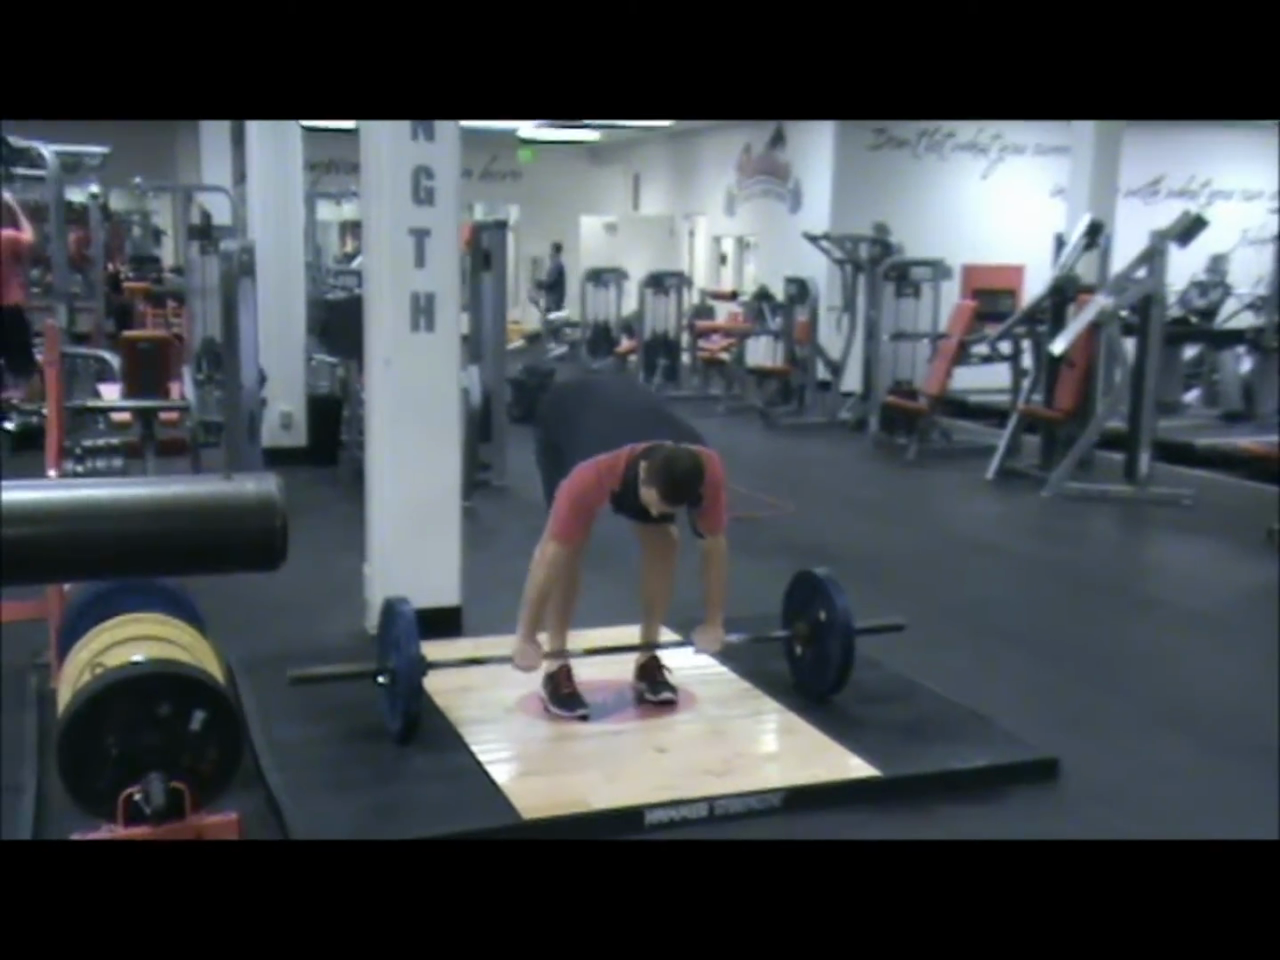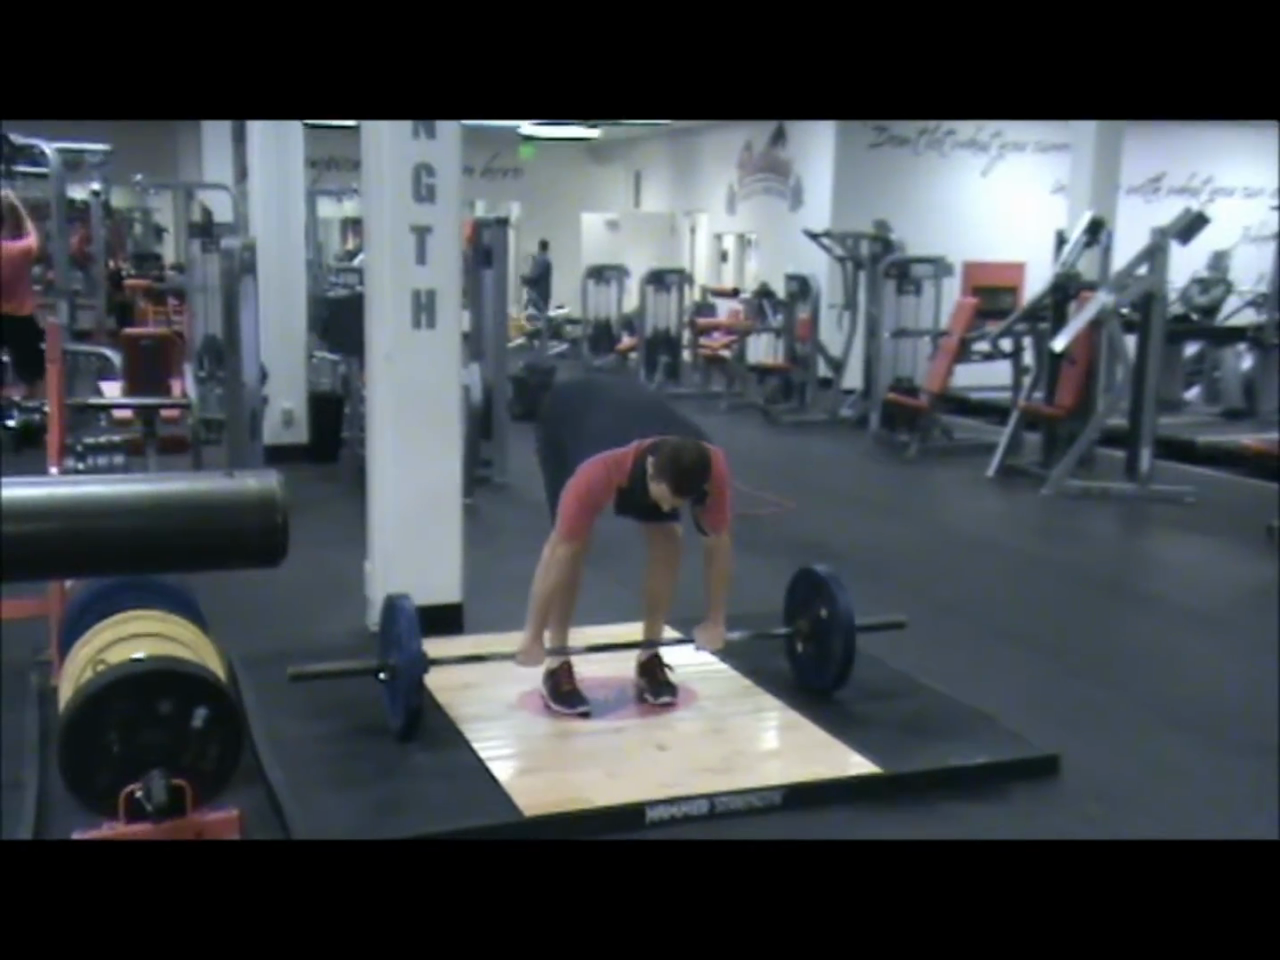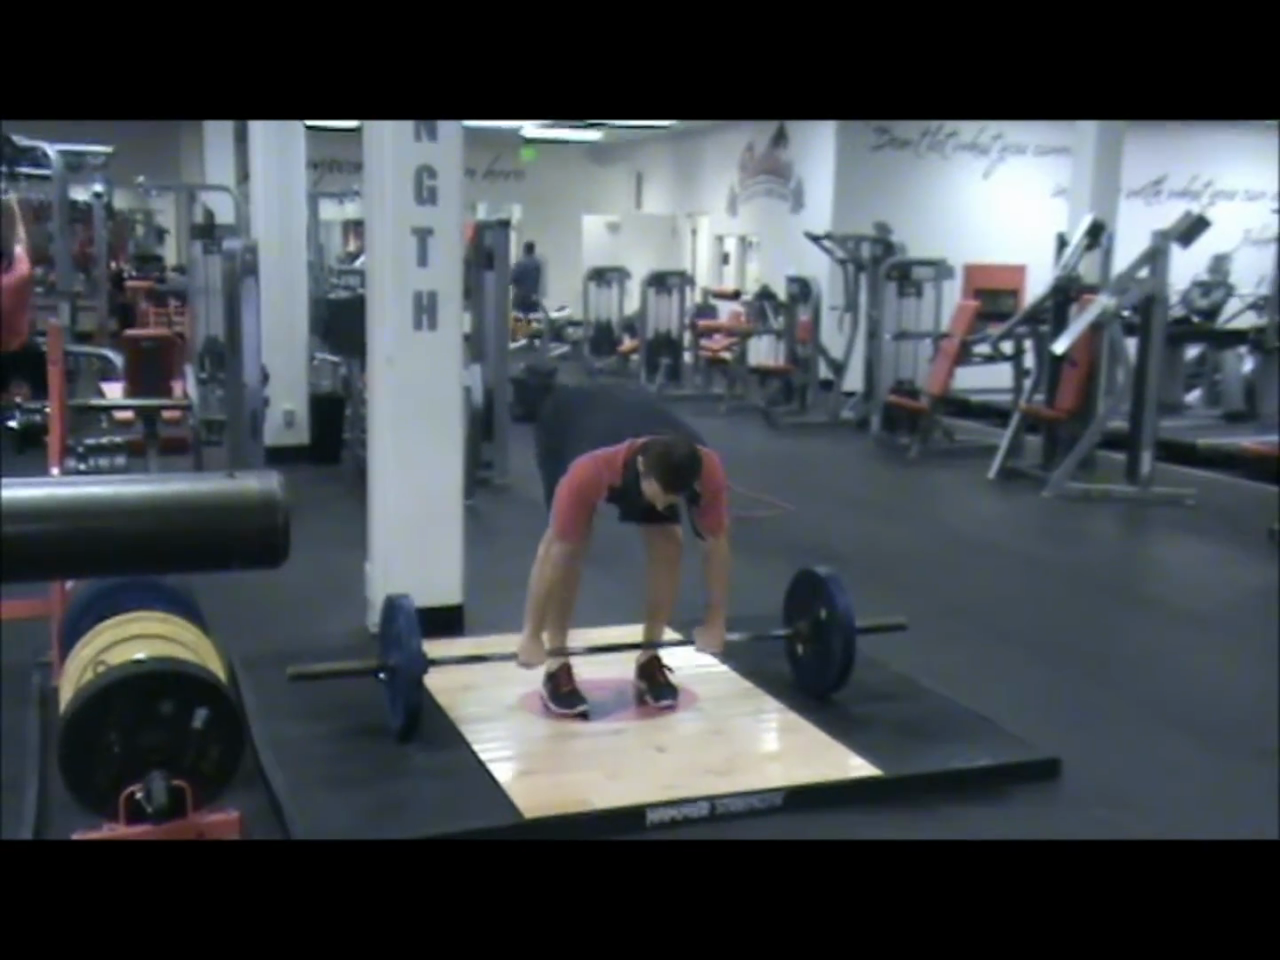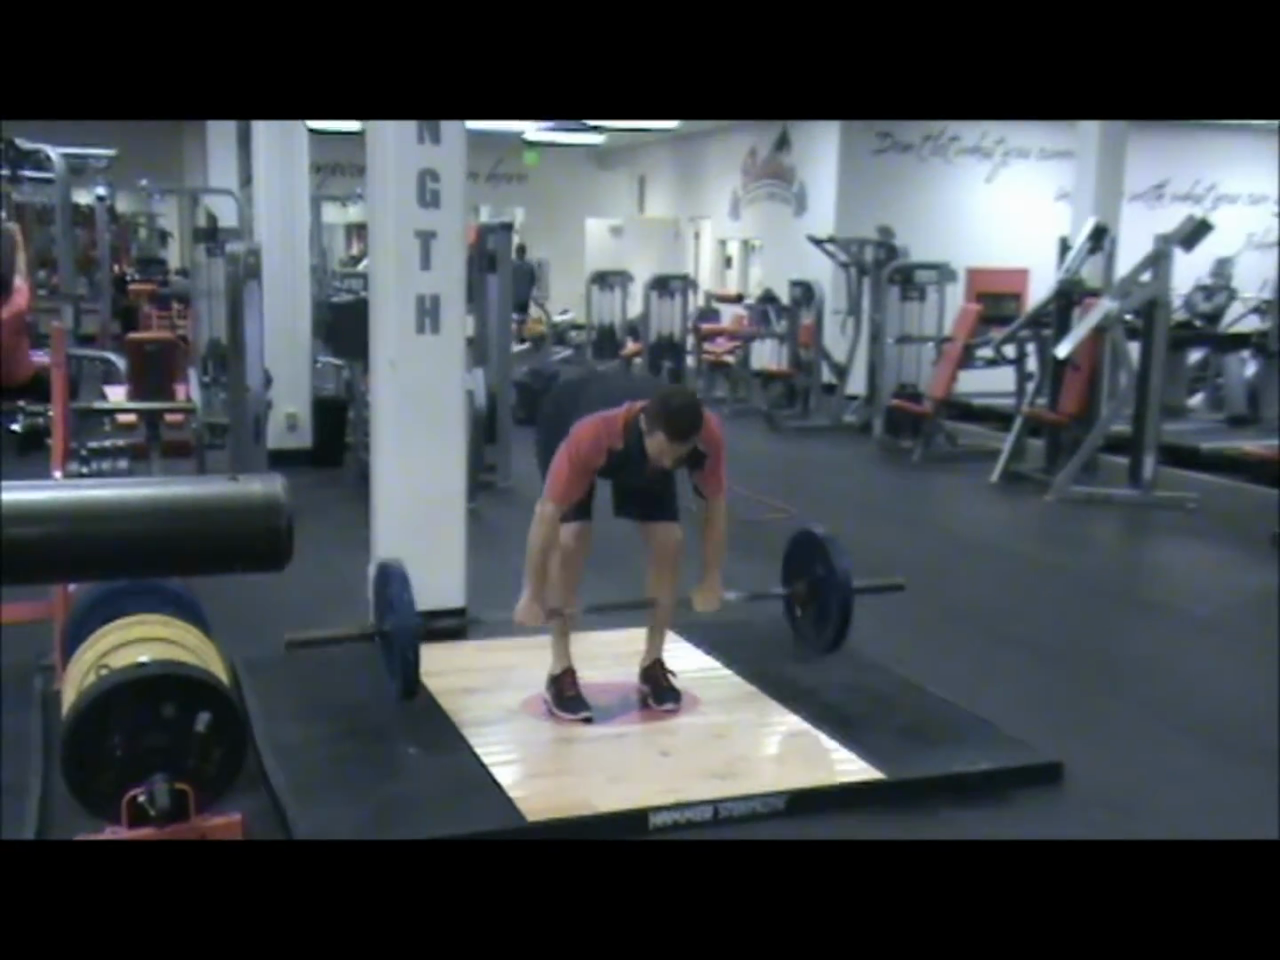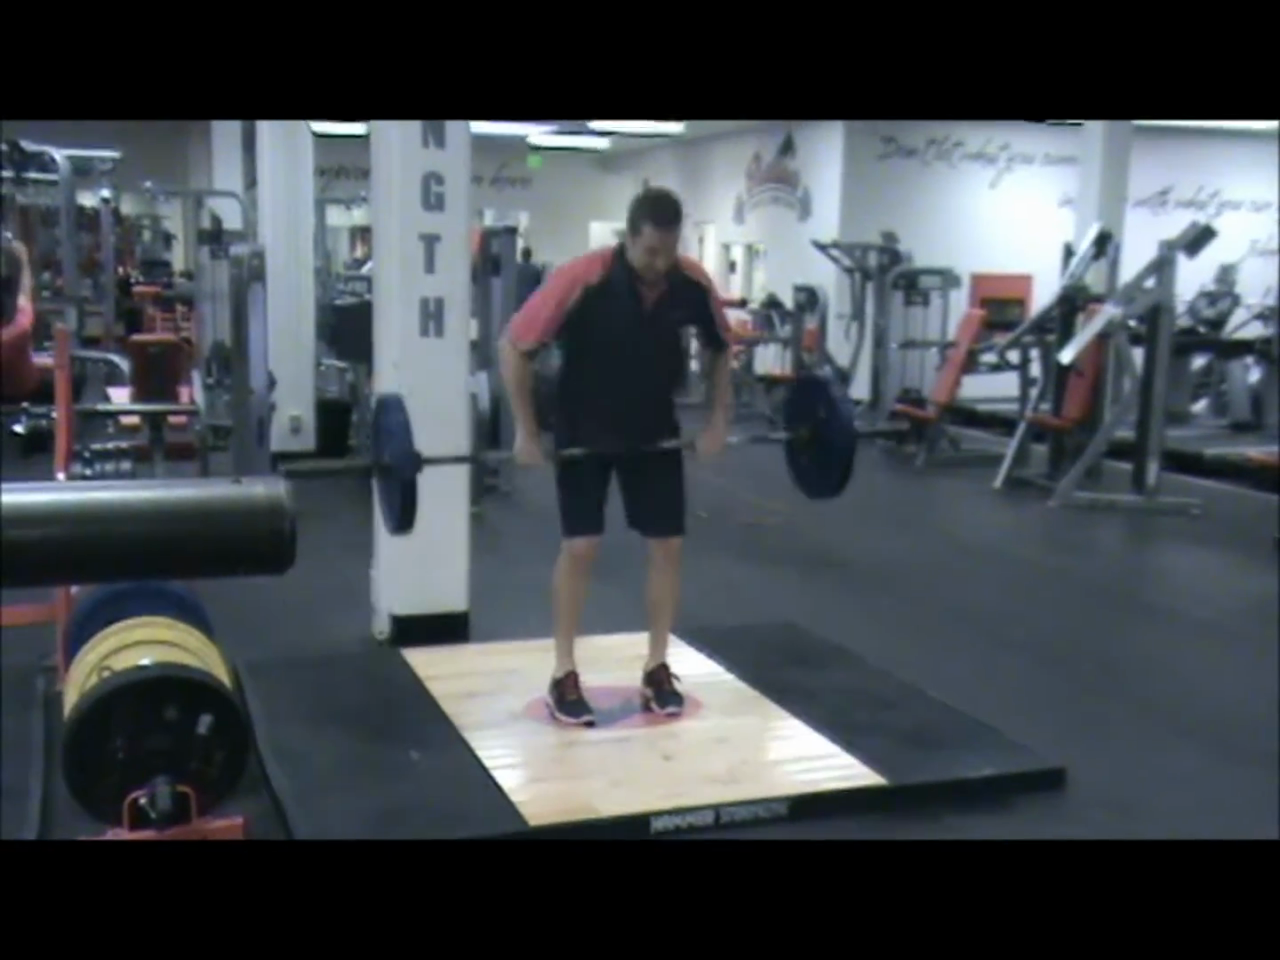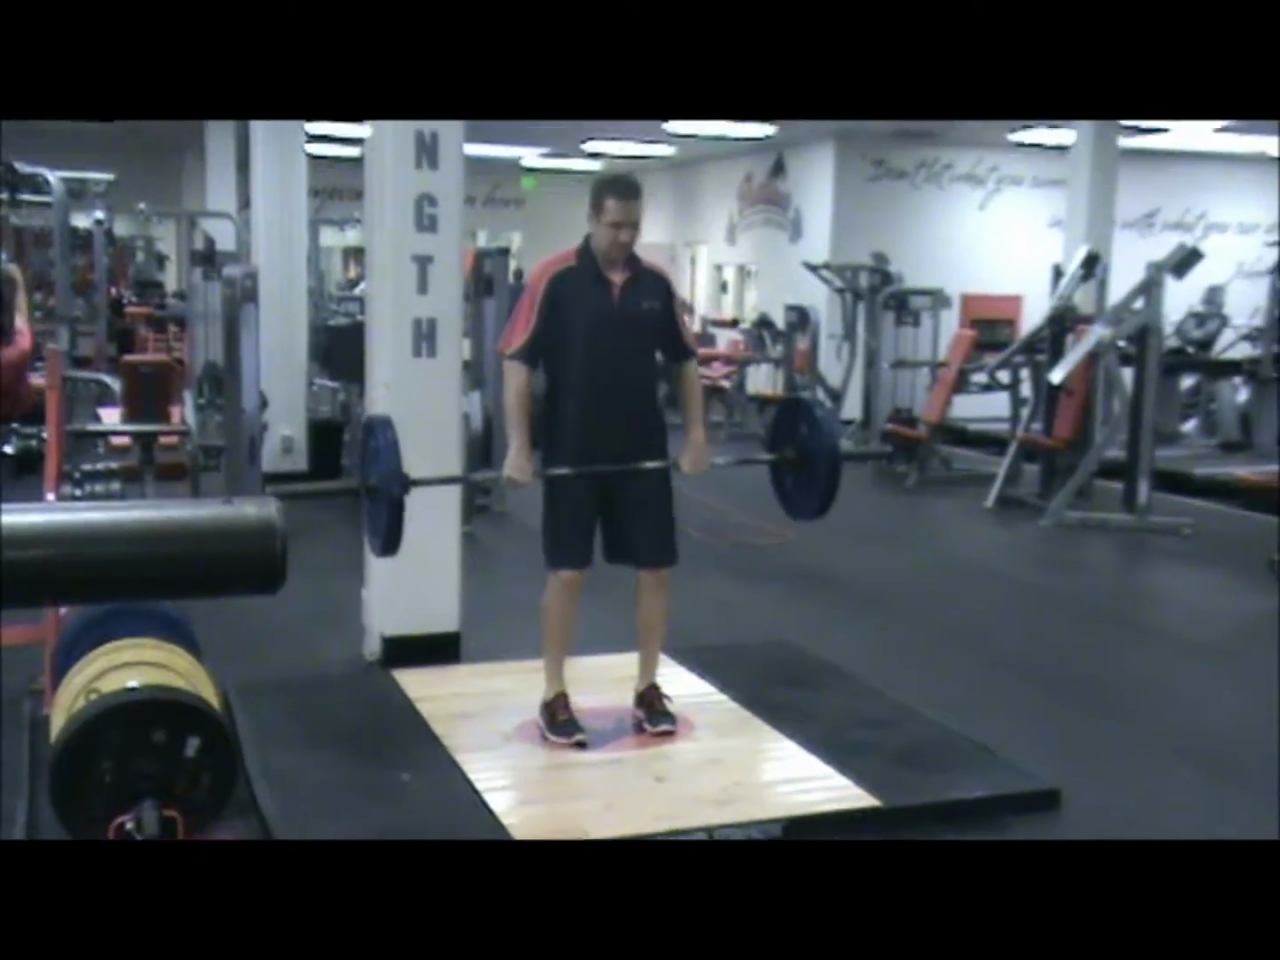
dt=0.4s
person 1, frame 1
left shoulder: (707, 470)
right shoulder: (594, 473)
left elbow: (714, 543)
right elbow: (550, 552)
left wrist: (713, 623)
right wrist: (526, 638)
right hip: (562, 415)
left knee: (664, 540)
right knee: (570, 545)
left ankle: (648, 660)
right ankle: (556, 670)
person 1, frame 2
left shoulder: (712, 468)
right shoulder: (600, 470)
left elbow: (718, 541)
right elbow: (558, 551)
left wrist: (714, 621)
right wrist: (533, 637)
right hip: (565, 415)
left knee: (668, 539)
right knee: (573, 544)
left ankle: (649, 658)
right ankle: (557, 667)
person 1, frame 3
left shoulder: (707, 470)
right shoulder: (590, 470)
left elbow: (717, 542)
right elbow: (552, 551)
left wrist: (715, 622)
right wrist: (532, 636)
right hip: (562, 423)
left knee: (669, 542)
right knee: (572, 545)
left ankle: (649, 661)
right ankle: (557, 669)
person 1, frame 4
left shoulder: (706, 434)
right shoulder: (591, 435)
left elbow: (714, 502)
right elbow: (548, 512)
left wrist: (711, 580)
right wrist: (532, 594)
left knee: (669, 541)
right knee: (572, 540)
left ankle: (652, 666)
right ankle: (560, 673)
person 1, frame 5
left shoulder: (693, 284)
right shoulder: (581, 282)
left elbow: (720, 348)
right elbow: (514, 347)
left wrist: (717, 421)
right wrist: (526, 432)
left hip: (653, 430)
right hip: (583, 429)
left knee: (667, 547)
right knee: (580, 547)
left ankle: (656, 669)
right ankle: (563, 675)
person 1, frame 6
left shoulder: (656, 284)
right shoulder: (553, 279)
left elbow: (684, 360)
right elbow: (518, 362)
left wrist: (695, 432)
right wrist: (518, 447)
left hip: (643, 452)
right hip: (570, 453)
left knee: (656, 570)
right knee: (567, 573)
left ankle: (647, 690)
right ankle: (554, 697)
